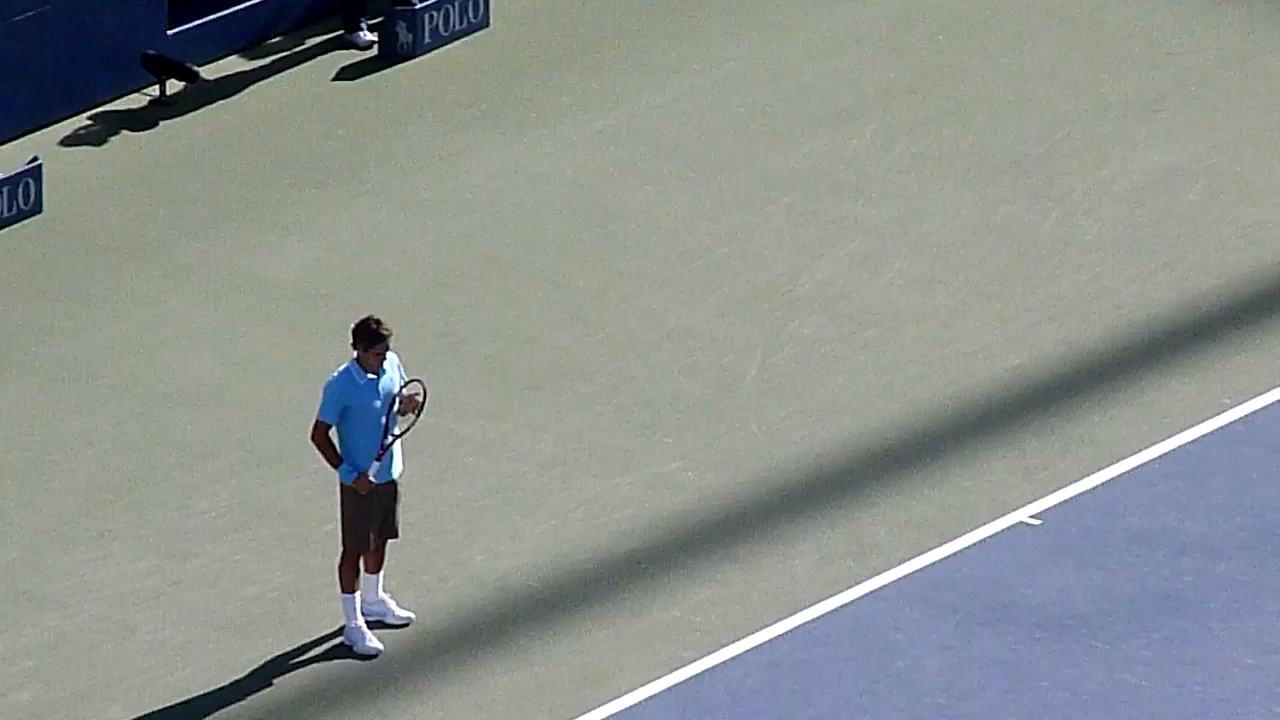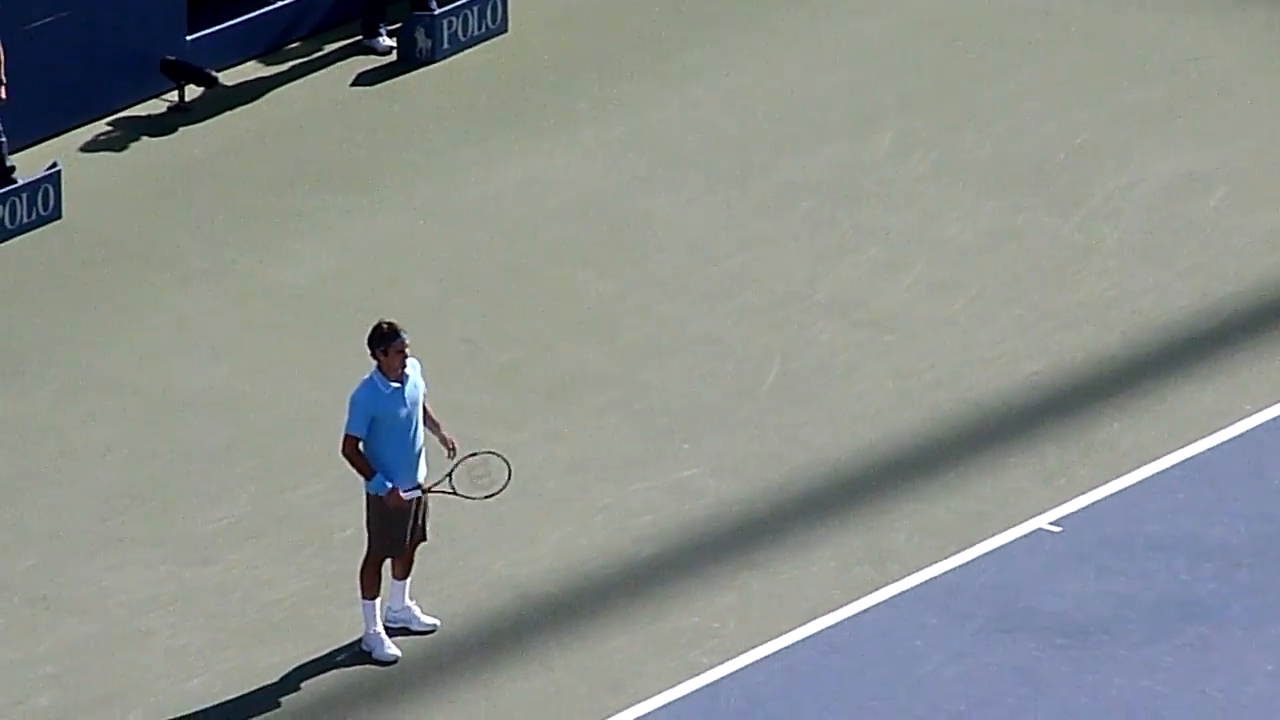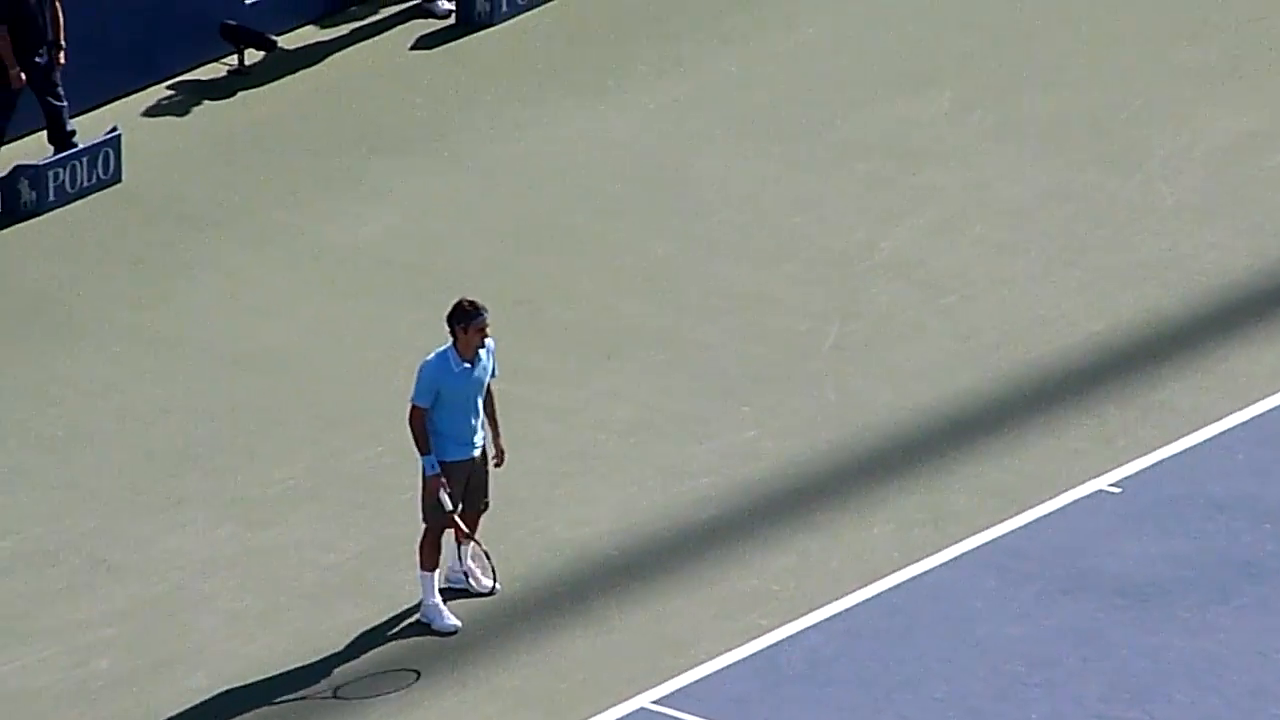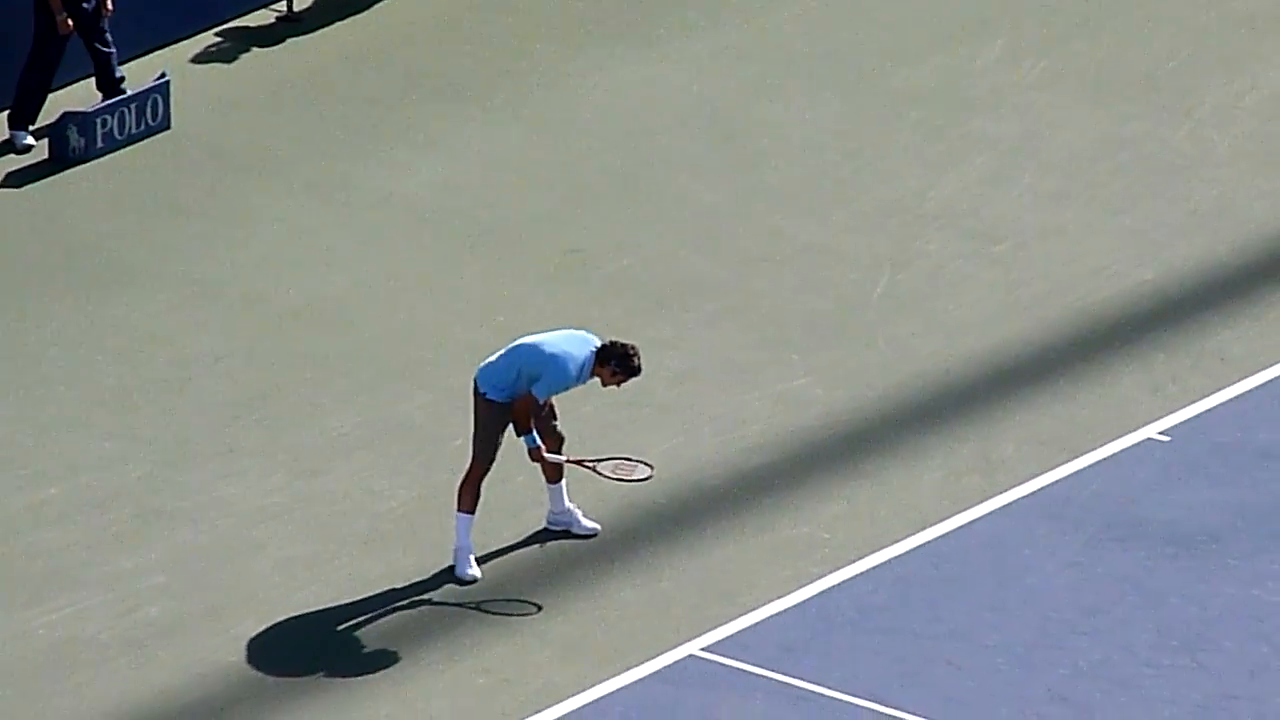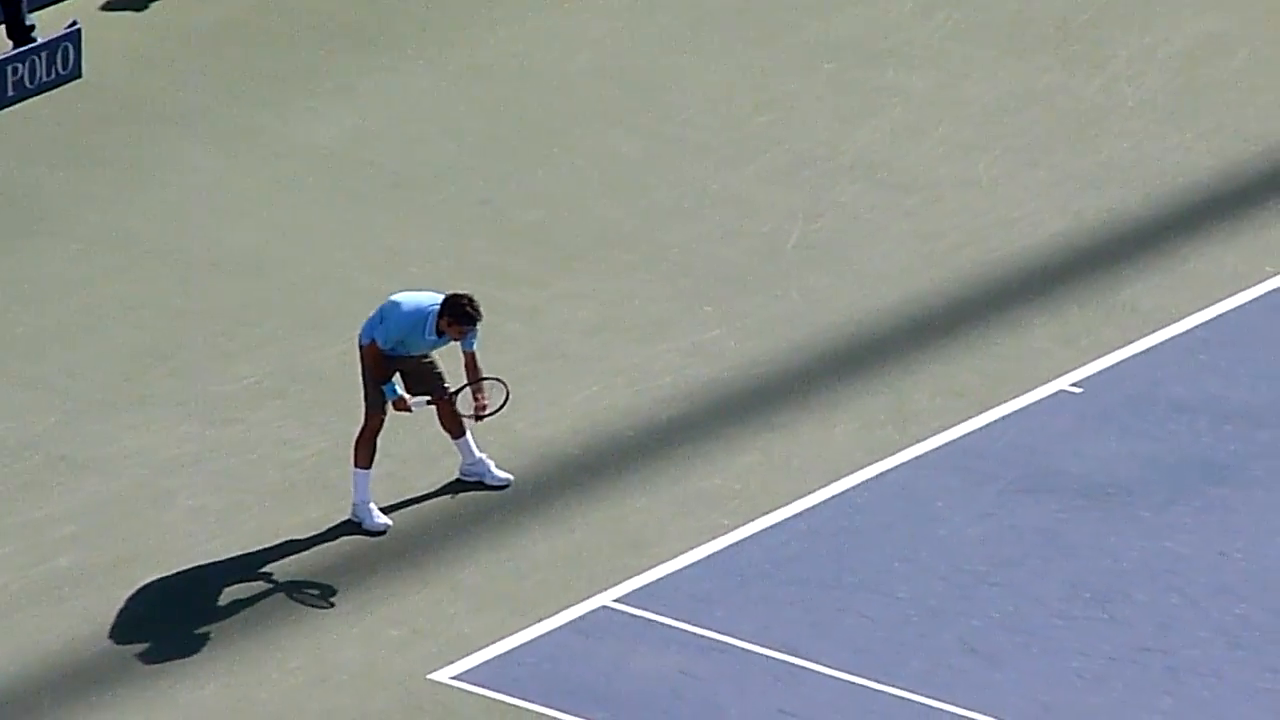
dt=1s
person 1, frame 1
left shoulder: (393, 364)
right shoulder: (339, 385)
right elbow: (319, 434)
left wrist: (407, 406)
right wrist: (348, 473)
left hip: (391, 473)
right hip: (360, 480)
left knee: (380, 540)
right knee: (354, 549)
left ankle: (373, 601)
right ankle: (353, 624)
person 1, frame 2
left shoulder: (414, 370)
right shoulder: (365, 397)
right elbow: (350, 449)
left wrist: (440, 433)
right wrist: (381, 485)
left hip: (416, 479)
right hip: (387, 487)
left knee: (409, 545)
right knee: (378, 555)
left ankle: (399, 608)
right ankle: (373, 631)
person 1, frame 3
left shoulder: (487, 351)
right shoulder: (433, 368)
right elbow: (416, 417)
left wrist: (496, 434)
right wrist: (431, 467)
left hip: (476, 450)
right hip: (443, 458)
left knee: (474, 510)
right knee: (436, 526)
left ankle: (458, 572)
right ankle: (430, 602)
person 1, frame 4
left shoulder: (594, 346)
right shoulder: (566, 371)
right elbow: (522, 406)
left wrist: (546, 399)
right wrist: (531, 442)
left hip: (523, 385)
right hip: (494, 389)
left knee: (554, 440)
right knee: (481, 465)
left ankle: (560, 512)
right ankle: (462, 548)
person 1, frame 5
left shoulder: (463, 323)
right shoulder: (406, 319)
left elbow: (470, 361)
right elbow: (371, 353)
left wrist: (478, 397)
right wrist: (392, 391)
left hip: (415, 350)
right hip: (378, 350)
left knee: (445, 400)
right knee: (375, 419)
left ankle: (473, 464)
right ankle: (361, 503)
